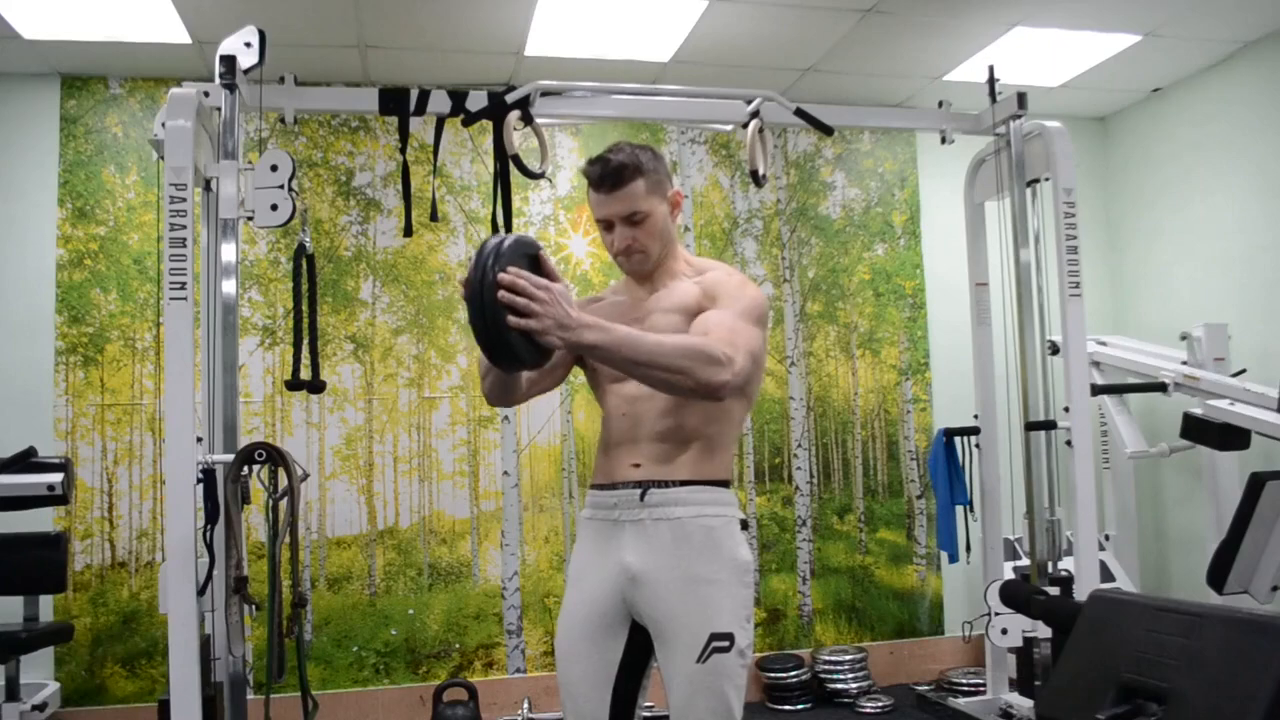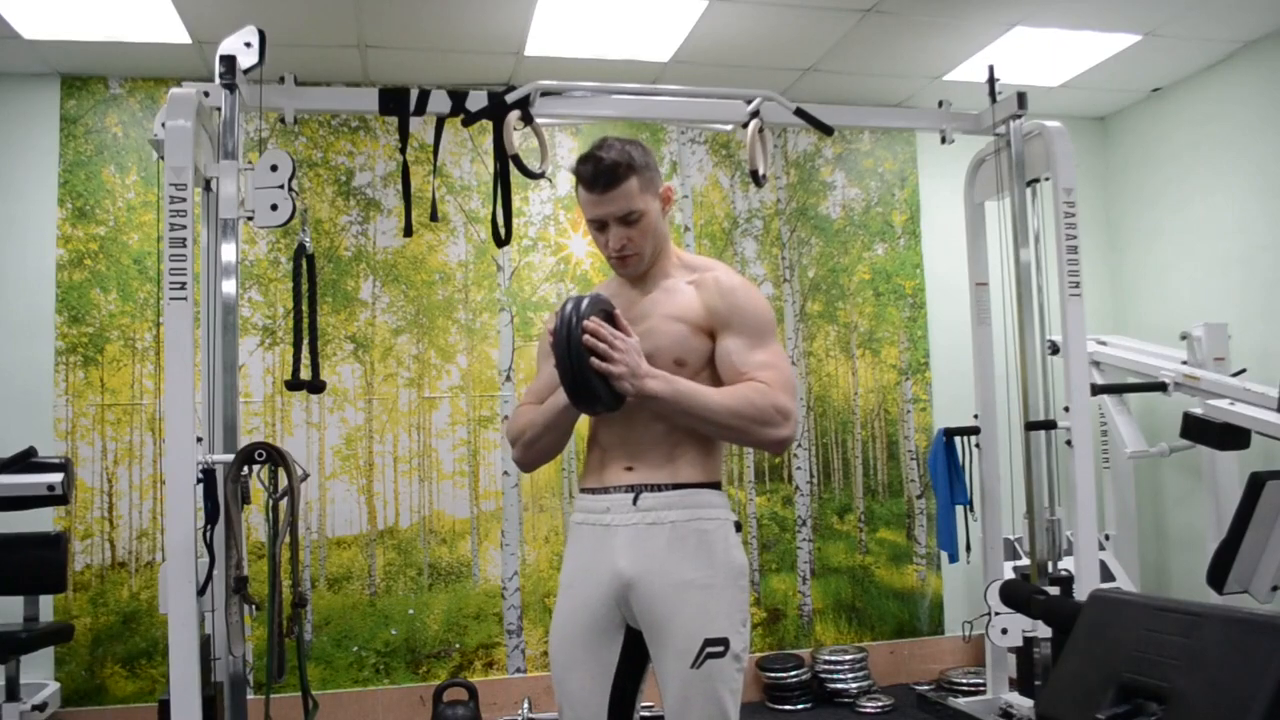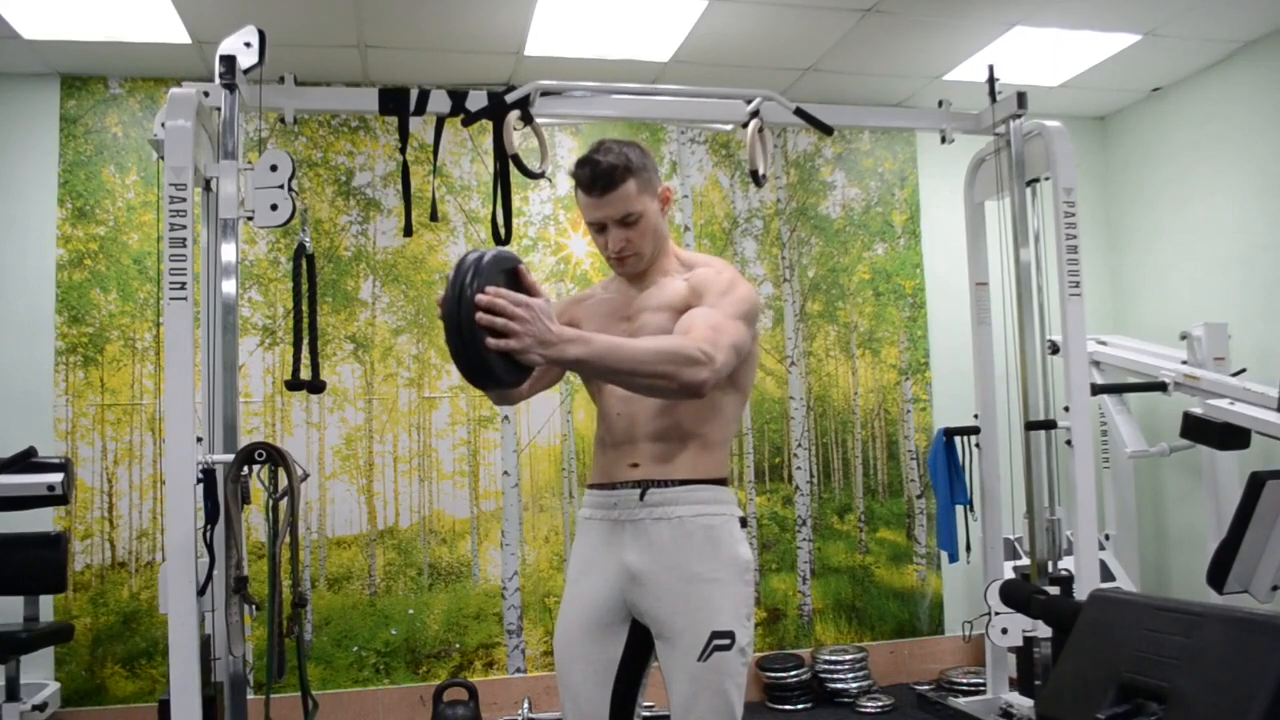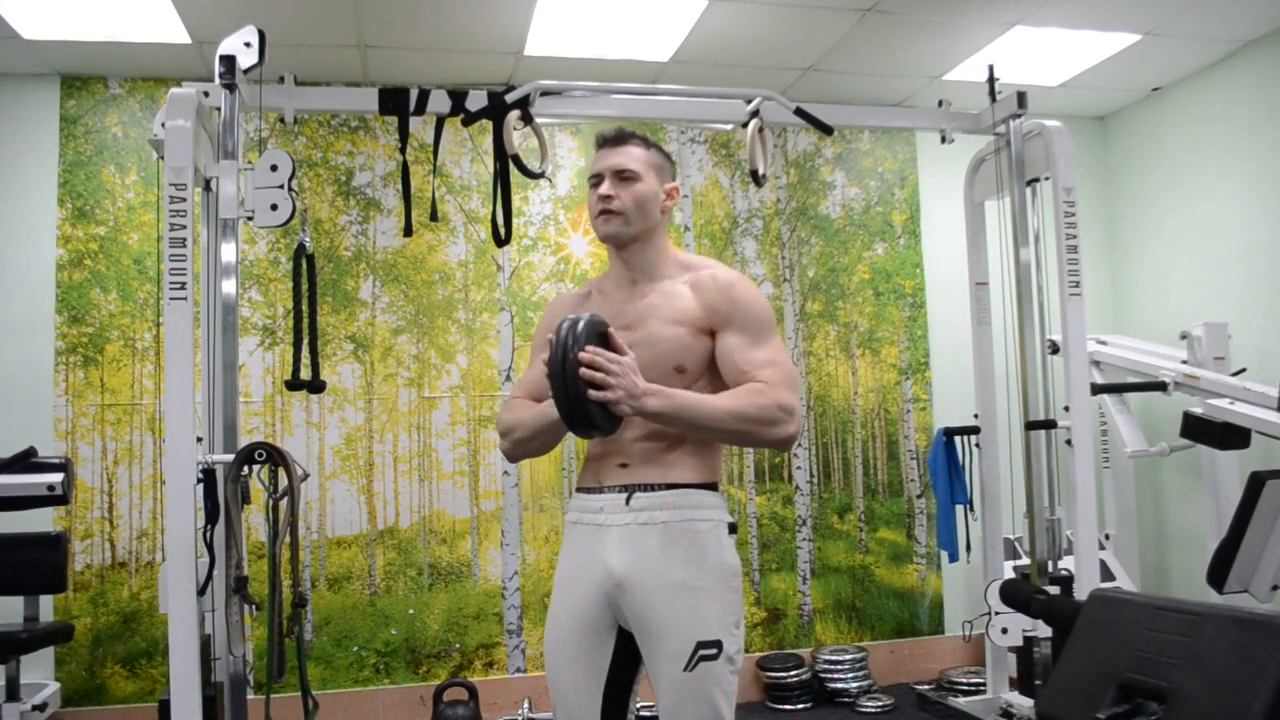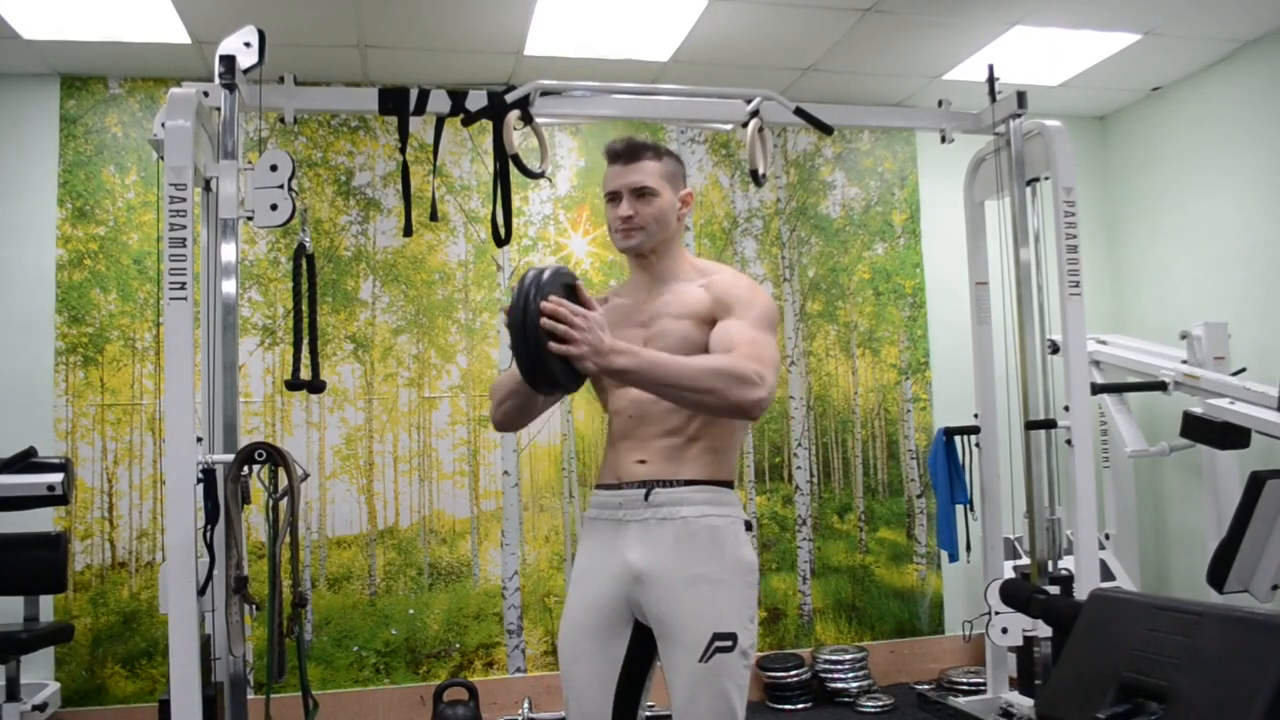
dt=1s
person 1, frame 1
left shoulder: (729, 291)
right shoulder: (593, 311)
left elbow: (715, 373)
right elbow: (504, 390)
left wrist: (579, 329)
right wrist: (505, 329)
left hip: (693, 530)
right hip: (601, 532)
person 1, frame 2
left shoulder: (722, 292)
right shoulder: (577, 318)
left elbow: (777, 420)
right elbow: (524, 448)
left wrist: (646, 379)
left hip: (689, 532)
right hip: (593, 537)
person 1, frame 3
left shoulder: (720, 286)
right shoulder: (582, 308)
left elbow: (695, 368)
right elbow: (512, 385)
left wrist: (560, 342)
right wrist: (491, 341)
left hip: (692, 528)
right hip: (600, 531)
person 1, frame 4
left shoulder: (719, 291)
right shoulder: (568, 311)
left elbow: (780, 415)
right elbow: (513, 436)
left wrist: (645, 397)
left hip: (682, 531)
right hip: (587, 534)
person 1, frame 5
left shoulder: (732, 293)
right shoulder: (589, 313)
left elbow: (748, 388)
right elbow: (504, 413)
left wrist: (614, 356)
left hip: (698, 528)
right hip: (605, 530)
